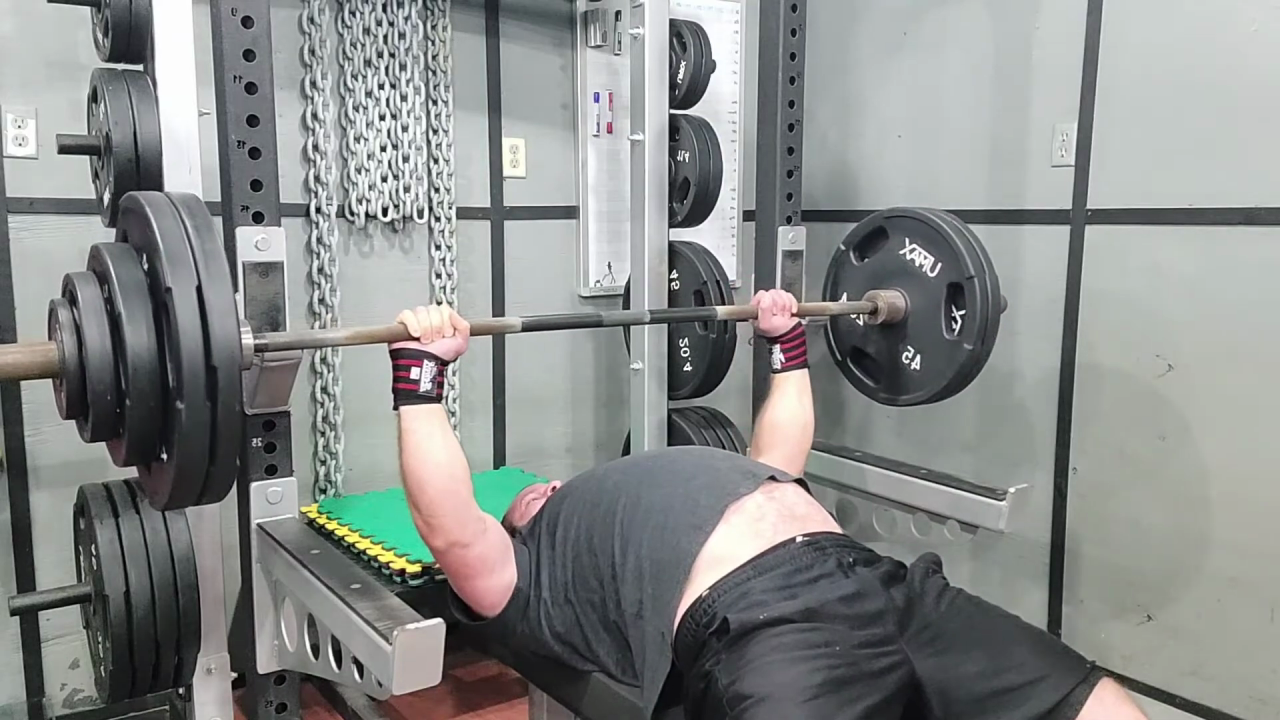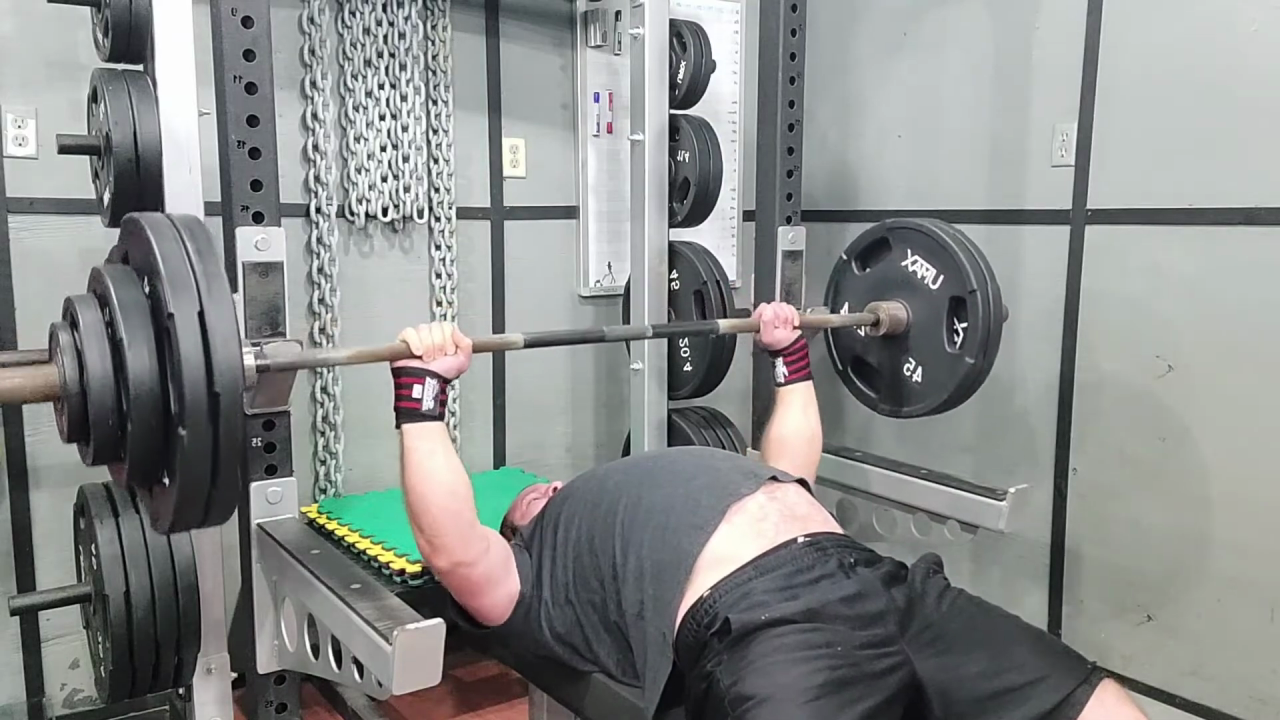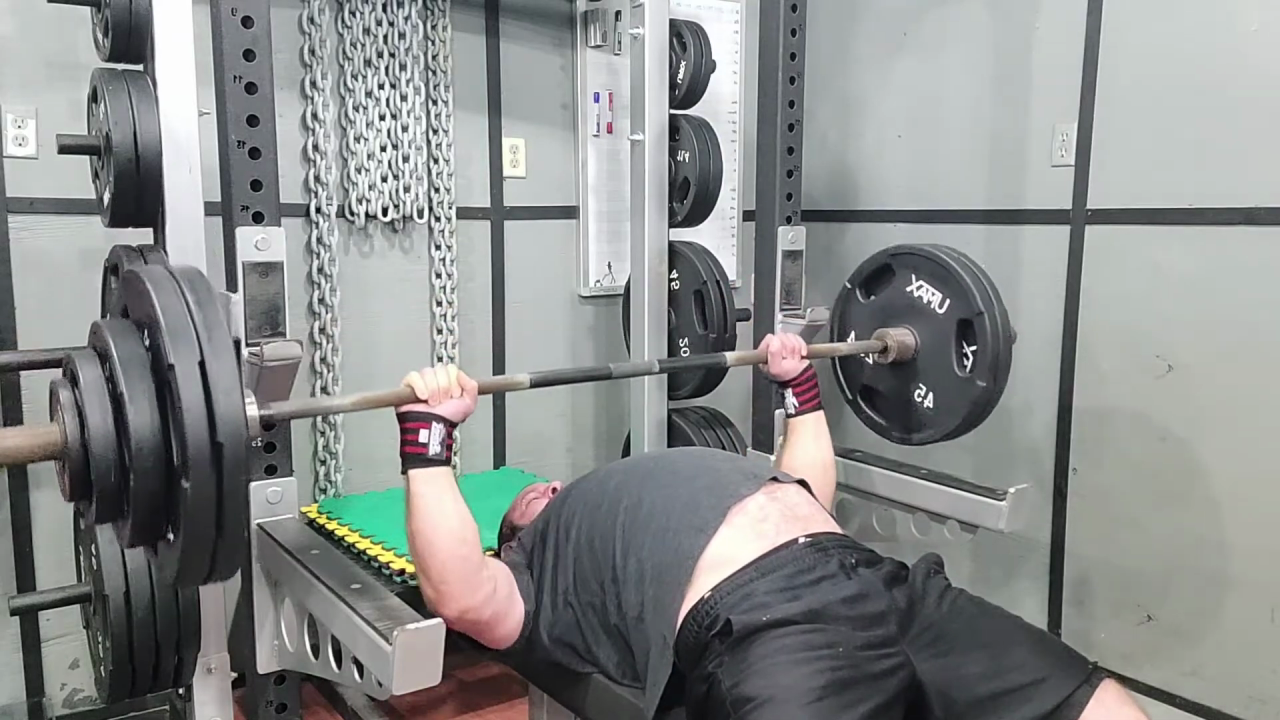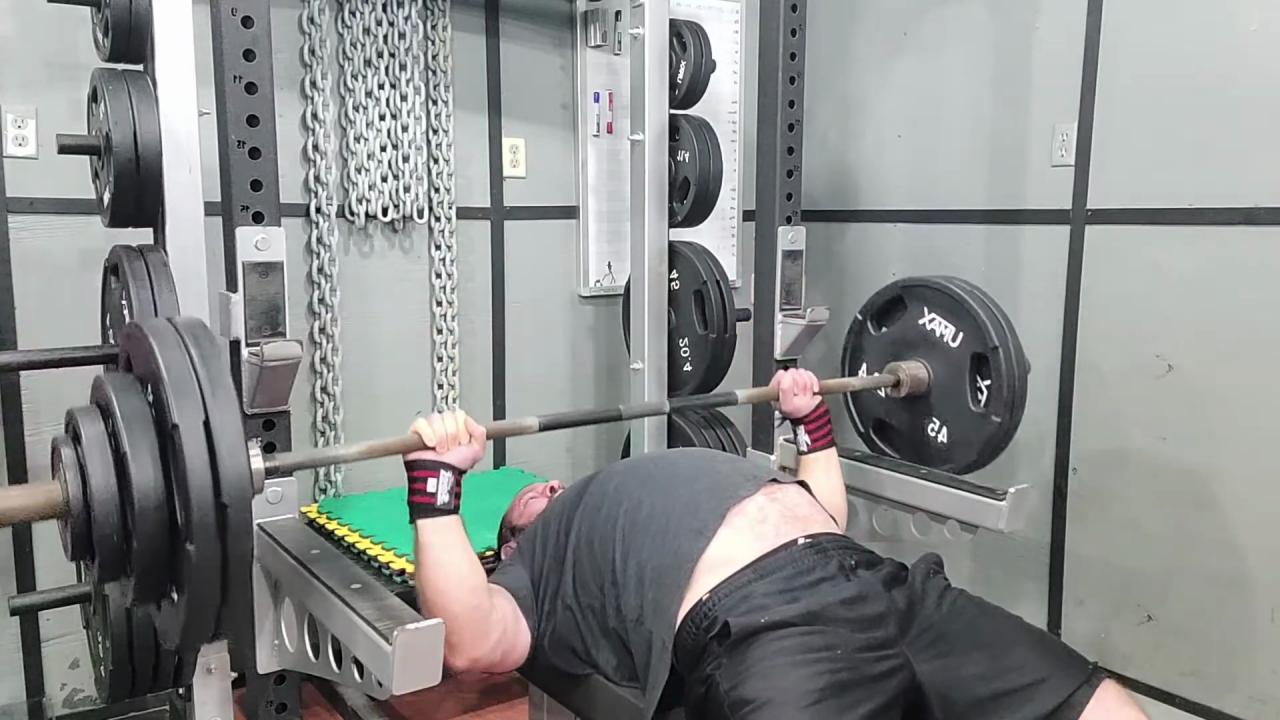
dt=0.5s
person 1, frame 1
left shoulder: (643, 503)
right shoulder: (533, 573)
left elbow: (779, 462)
right elbow: (451, 529)
left wrist: (786, 344)
right wrist: (421, 373)
right hip: (752, 627)
person 1, frame 2
left shoulder: (642, 503)
right shoulder: (536, 575)
left elbow: (790, 473)
right elbow: (454, 549)
left wrist: (789, 356)
right wrist: (423, 390)
left hip: (885, 586)
right hip: (755, 628)
person 1, frame 3
left shoulder: (643, 509)
right shoulder: (537, 570)
left elbow: (808, 494)
right elbow: (462, 595)
left wrist: (798, 386)
right wrist: (429, 436)
left hip: (885, 586)
right hip: (753, 628)
person 1, frame 4
right shoulder: (536, 570)
right elbow: (470, 643)
left wrist: (810, 421)
right wrist: (436, 480)
left hip: (886, 587)
right hip: (753, 629)
